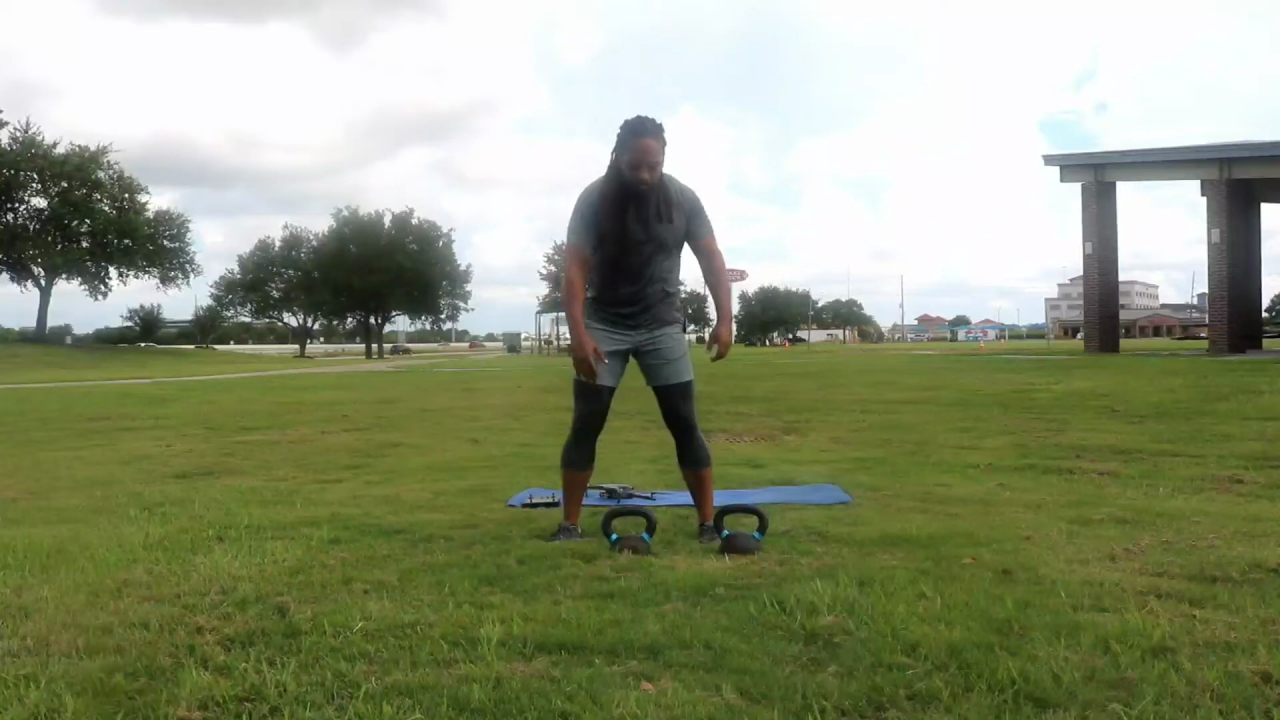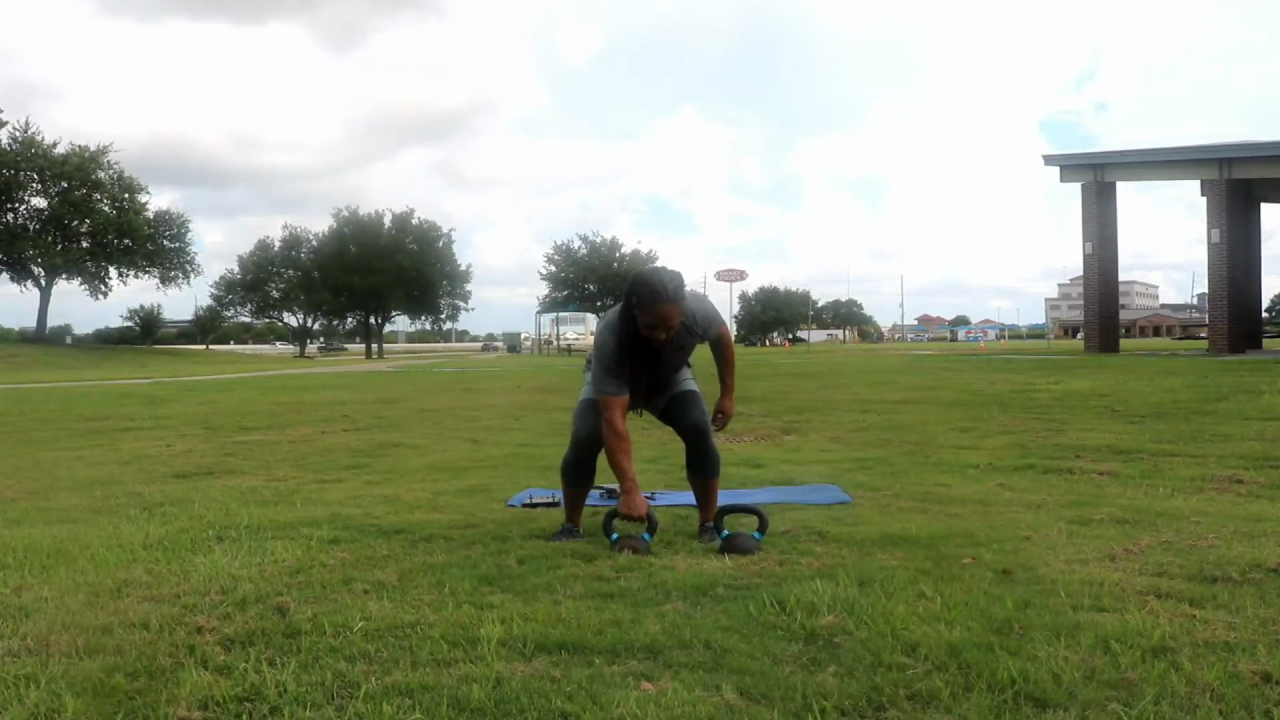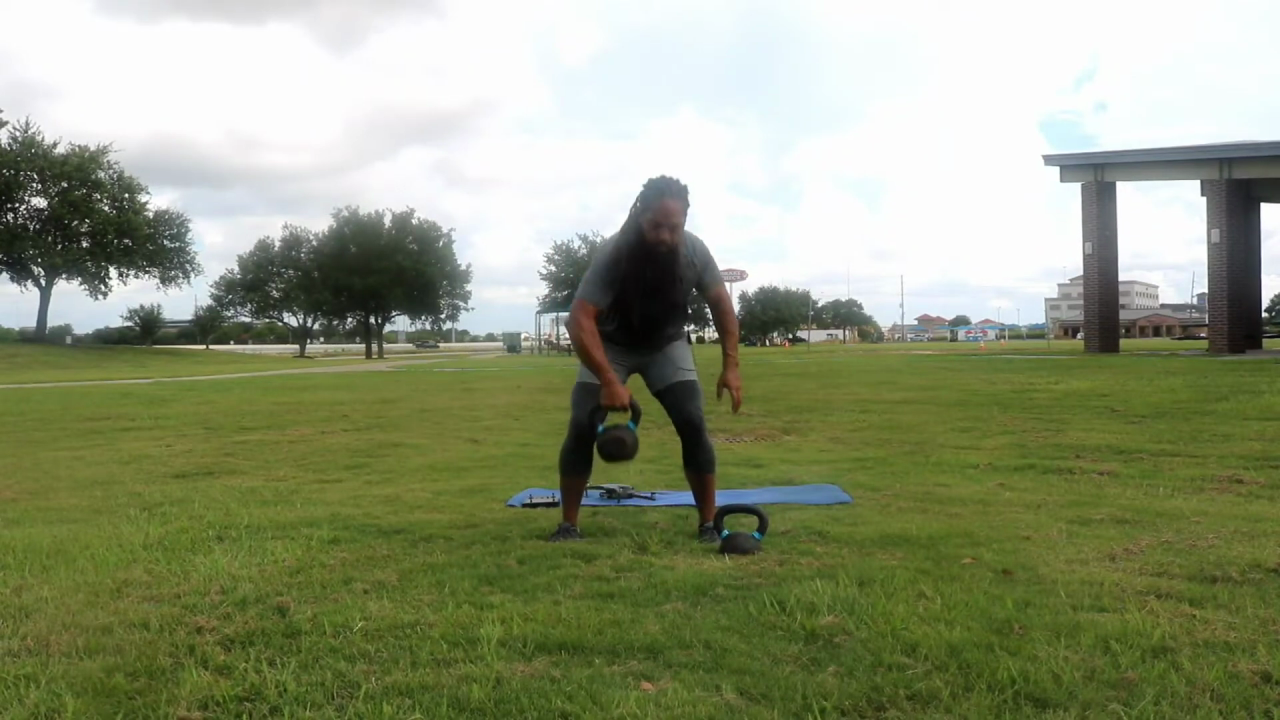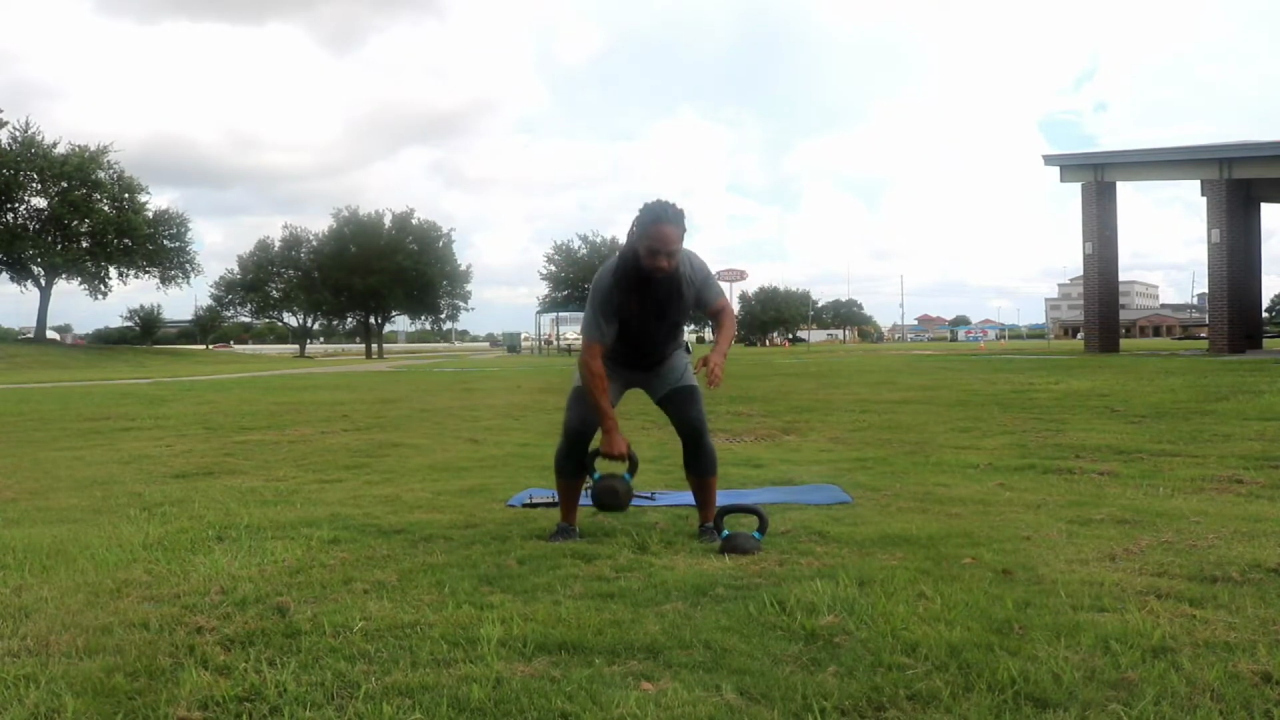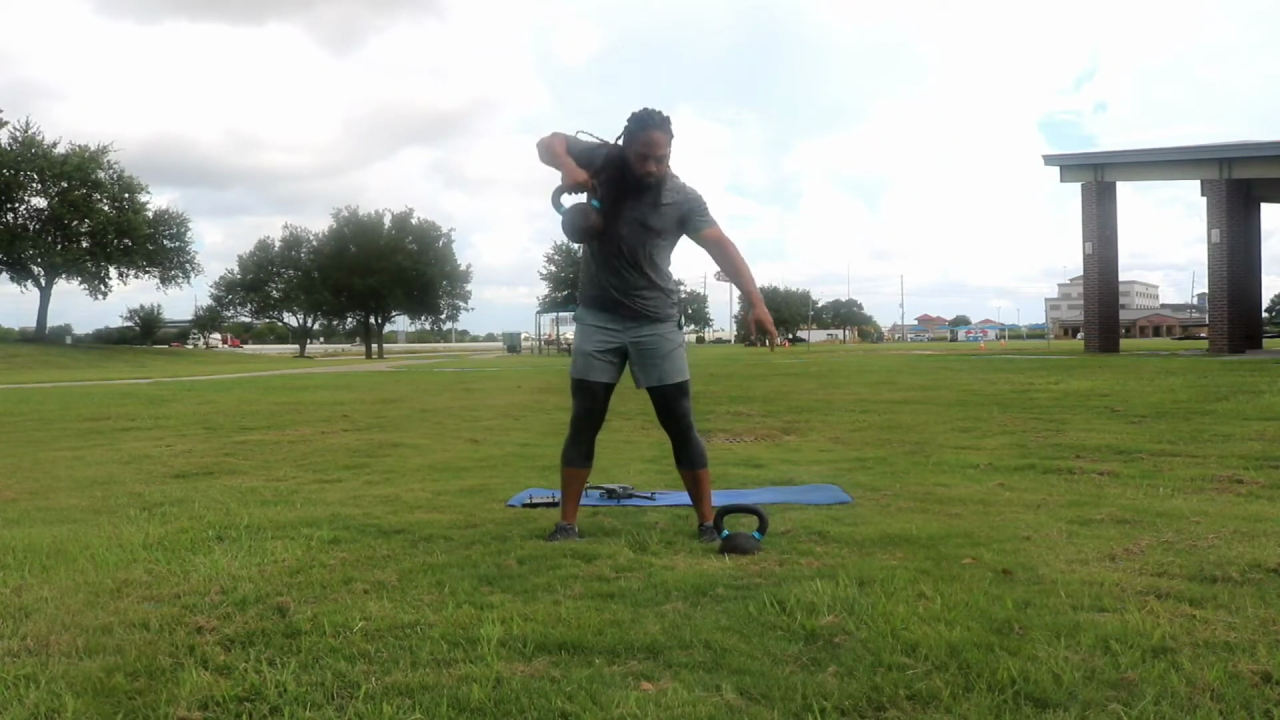
dt=1s
person 1, frame 1
left shoulder: (683, 199)
right shoulder: (594, 199)
left elbow: (710, 257)
right elbow: (576, 268)
left wrist: (724, 319)
right wrist: (578, 334)
left hip: (662, 325)
right hip: (604, 325)
left knee: (684, 424)
right knee: (586, 424)
left ankle: (708, 524)
right ankle: (569, 525)
person 1, frame 2
left shoulder: (698, 310)
right shoulder: (611, 334)
left elbow: (722, 337)
right elbow: (613, 420)
left wrist: (727, 394)
right wrist: (629, 490)
left hip: (670, 378)
right hip: (612, 381)
left knee: (699, 430)
right knee: (584, 439)
left ankle: (708, 525)
right ankle: (571, 526)
person 1, frame 3
left shoulder: (694, 251)
right shoulder: (613, 254)
left elbow: (720, 304)
right elbow: (580, 320)
left wrist: (731, 365)
right wrist: (610, 381)
left hip: (667, 345)
right hip: (613, 345)
left knee: (693, 424)
right knee: (582, 426)
left ankle: (708, 525)
right ankle: (568, 525)
person 1, frame 4
left shoulder: (693, 269)
right shoulder: (610, 279)
left elbow: (723, 312)
right elbow: (591, 359)
left wrist: (719, 350)
right wrist: (611, 431)
left hip: (666, 357)
right hip: (612, 361)
left knee: (696, 427)
right knee: (576, 430)
left ankle: (708, 524)
right ankle: (567, 525)
person 1, frame 5
left shoulder: (682, 197)
right shoulder: (604, 163)
left elbow: (721, 247)
right elbow: (548, 142)
left wrist: (756, 303)
right wrist: (567, 167)
left hip: (656, 323)
right hip: (598, 320)
left knee: (679, 425)
right knee: (584, 424)
left ankle: (707, 524)
right ankle: (567, 524)
